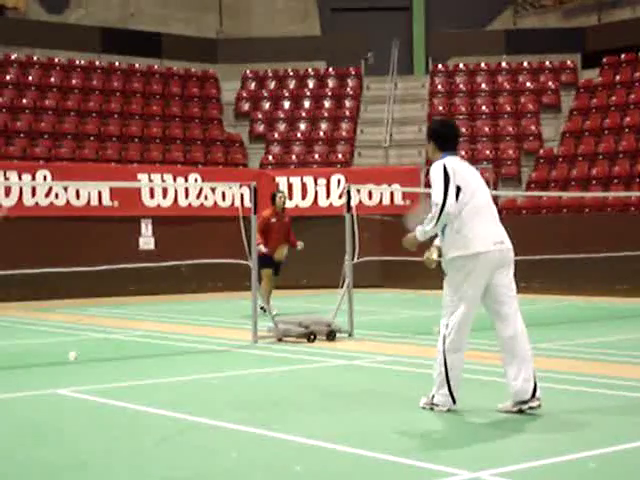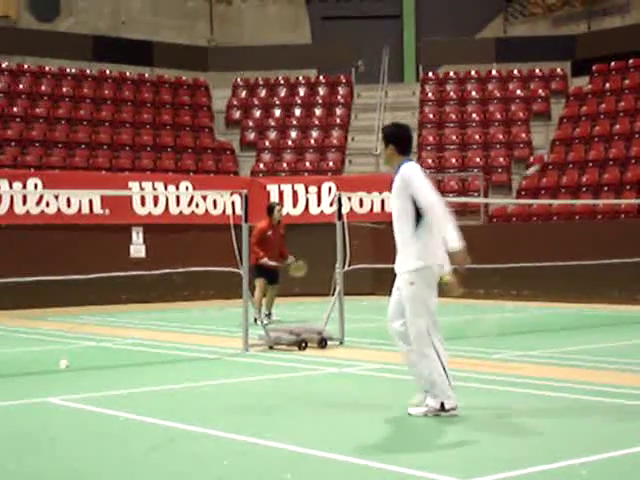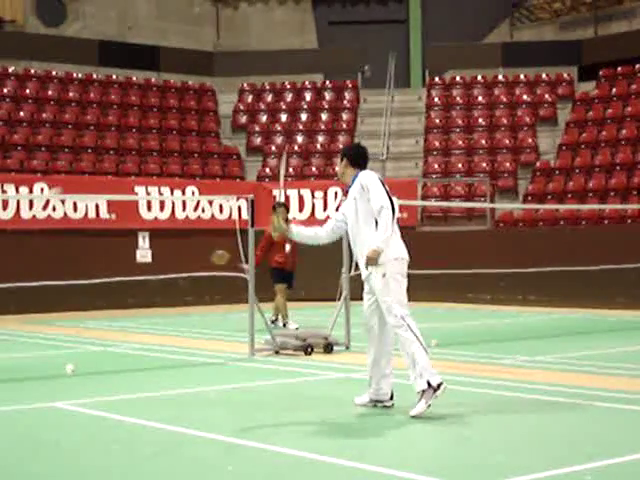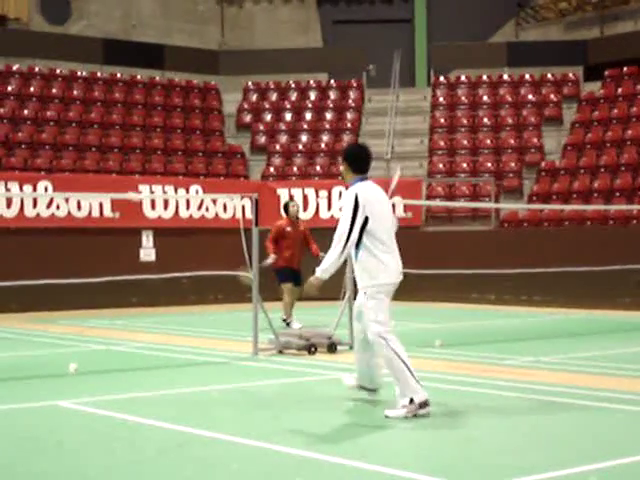
dt=1s
person 1, frame 1
left shoulder: (441, 167)
right shoulder: (467, 168)
left elbow: (445, 209)
left wrist: (420, 234)
right wrist: (437, 247)
left hip: (470, 254)
right hip: (499, 248)
left knee: (454, 326)
right knee: (510, 322)
left ankle: (443, 396)
right ankle: (526, 393)
person 1, frame 2
left shoulder: (408, 172)
right shoulder: (403, 177)
left elbow: (435, 207)
left wrist: (454, 245)
right wrist: (446, 271)
left hip: (421, 263)
right hip: (410, 265)
left knee: (421, 331)
right knee: (398, 323)
left ankle: (442, 399)
right ankle: (433, 384)
person 1, frame 3
left shoulder: (368, 179)
right shoulder: (348, 204)
left elbow: (388, 211)
right elbow: (325, 233)
left wrist: (378, 247)
right wrist: (291, 230)
left hip: (388, 261)
right hip: (372, 270)
left knee: (398, 320)
right knee: (376, 328)
left ankle: (428, 381)
right ankle: (380, 392)
person 1, frame 4
left shoulder: (355, 195)
right shoulder: (377, 191)
left elbow: (343, 240)
right elbow: (392, 224)
left wrist: (320, 275)
left hip: (375, 275)
right hip: (383, 271)
left knee: (380, 335)
right knee: (362, 321)
left ankle: (415, 398)
right ankle: (367, 379)
person 2, frame 1
left shoulder: (286, 217)
right shoulder: (266, 215)
left elbow: (288, 234)
right elbow: (258, 231)
left wrist: (295, 243)
right wrist: (260, 244)
left hip: (278, 254)
right hip: (265, 253)
left knee: (272, 279)
right knee: (267, 277)
left ankle: (264, 304)
right ankle: (266, 306)
person 2, frame 2
left shoulder: (281, 227)
right shoulder: (262, 226)
right elbow: (253, 243)
left wrist: (286, 256)
right wrist: (261, 257)
left hip: (274, 264)
right hip: (261, 263)
left knee: (273, 288)
right knee: (260, 286)
left ankle: (268, 313)
right ankle: (258, 316)
person 2, frame 3
right shoulder: (271, 230)
right elbow: (262, 249)
left wrist: (293, 240)
right wrist: (254, 263)
left hip: (290, 266)
right hip: (277, 265)
left knee: (283, 293)
right knee: (281, 291)
left ankle: (274, 318)
right ankle: (286, 321)
person 2, frame 4
left shoulder: (302, 226)
right shoulder: (280, 225)
left elbow: (309, 242)
right elbow: (270, 241)
left wrist: (318, 253)
right wrist: (272, 254)
left hip: (296, 265)
right hip: (282, 264)
left knee: (295, 292)
right knee: (288, 291)
left ankle: (286, 316)
right ankle: (289, 320)
